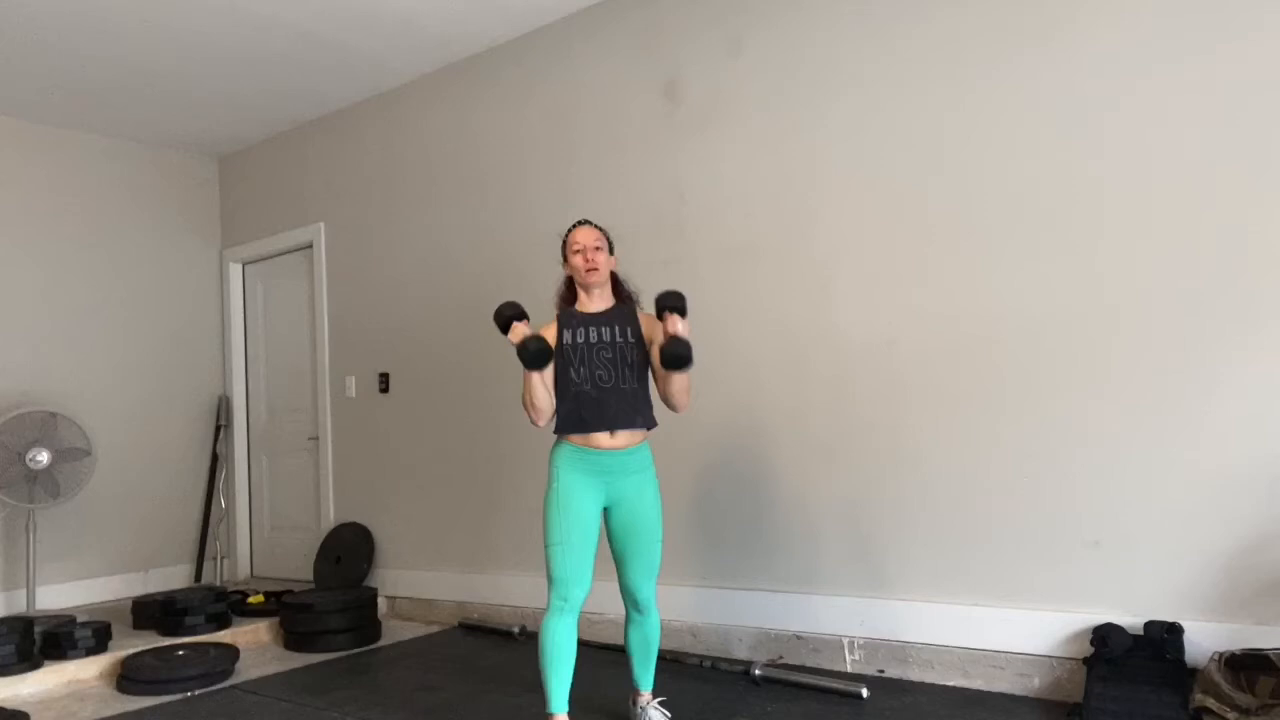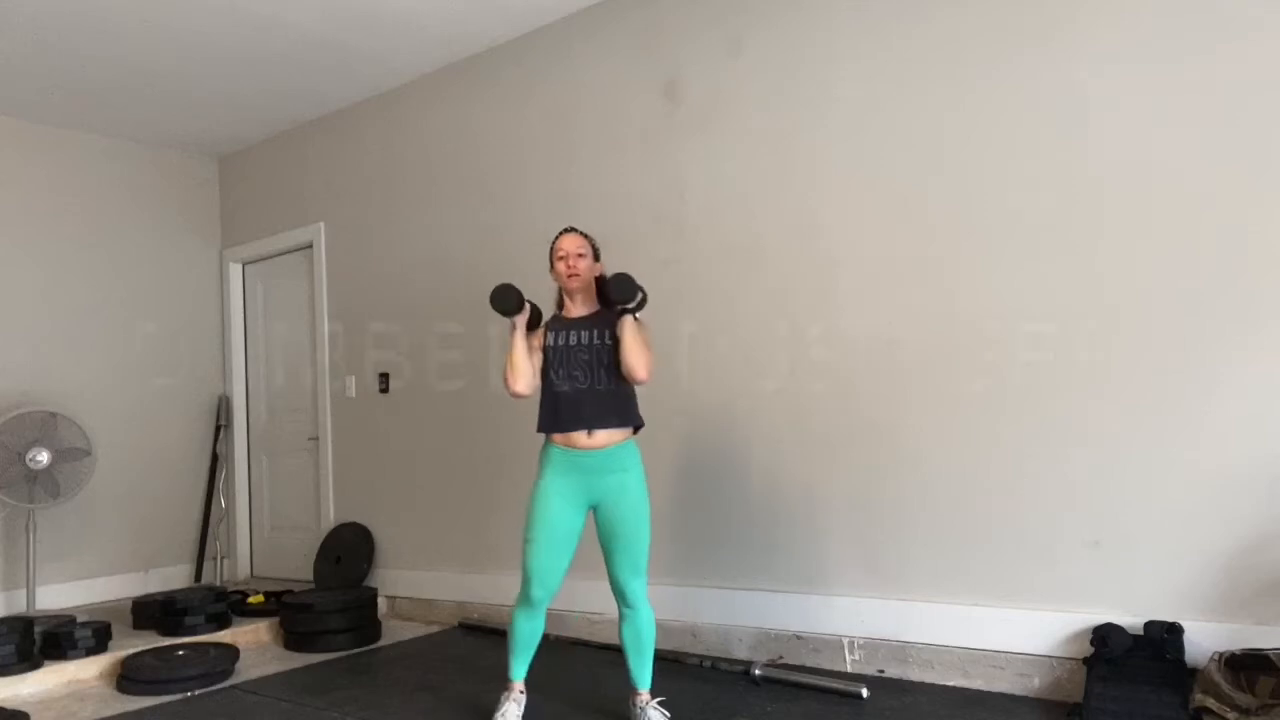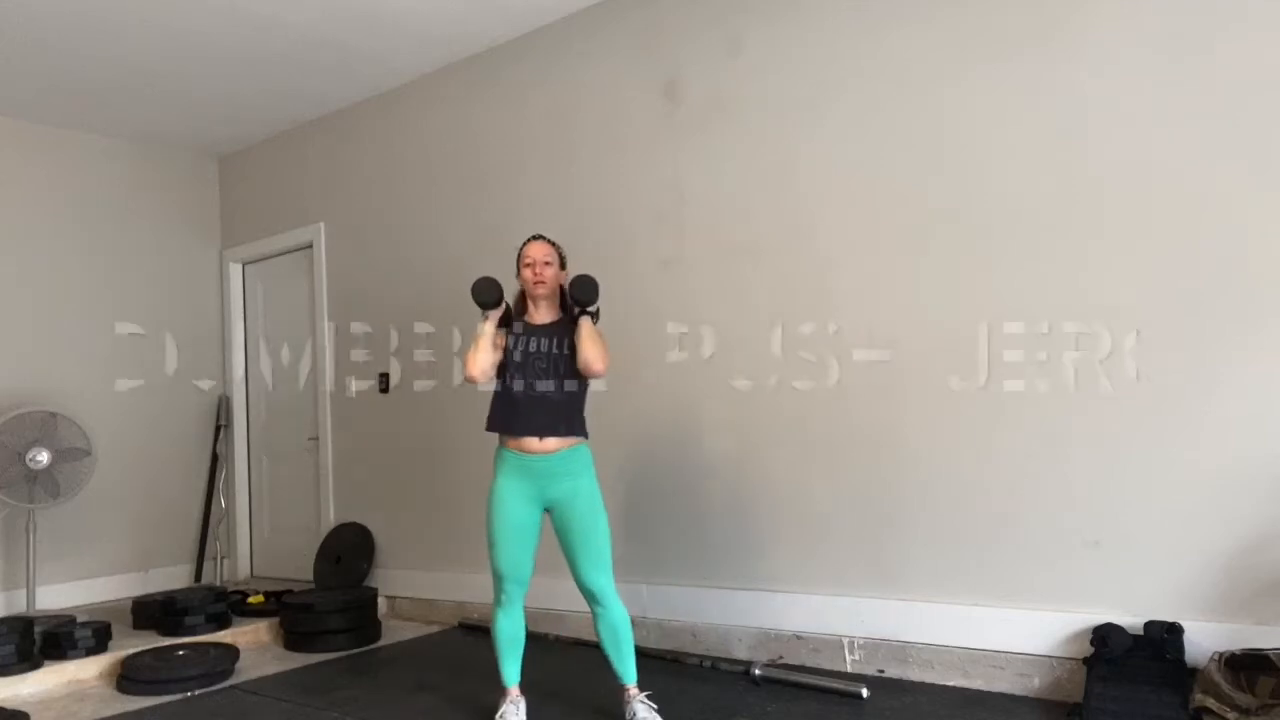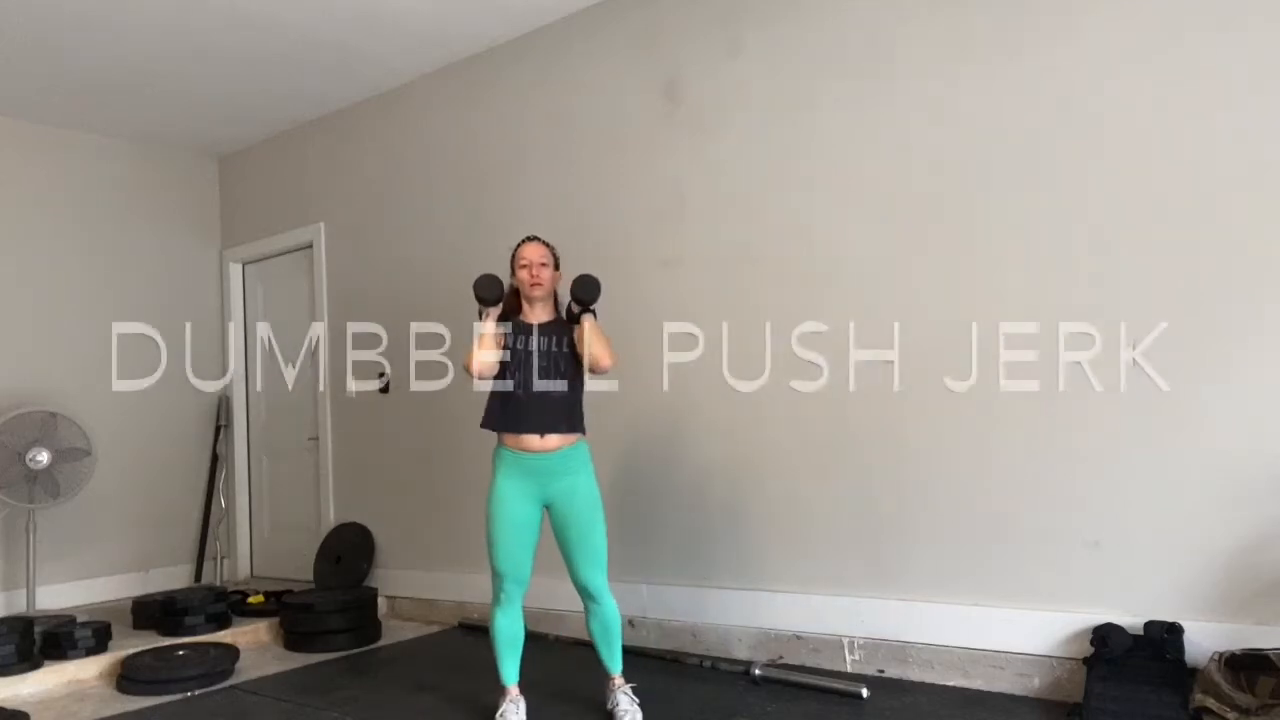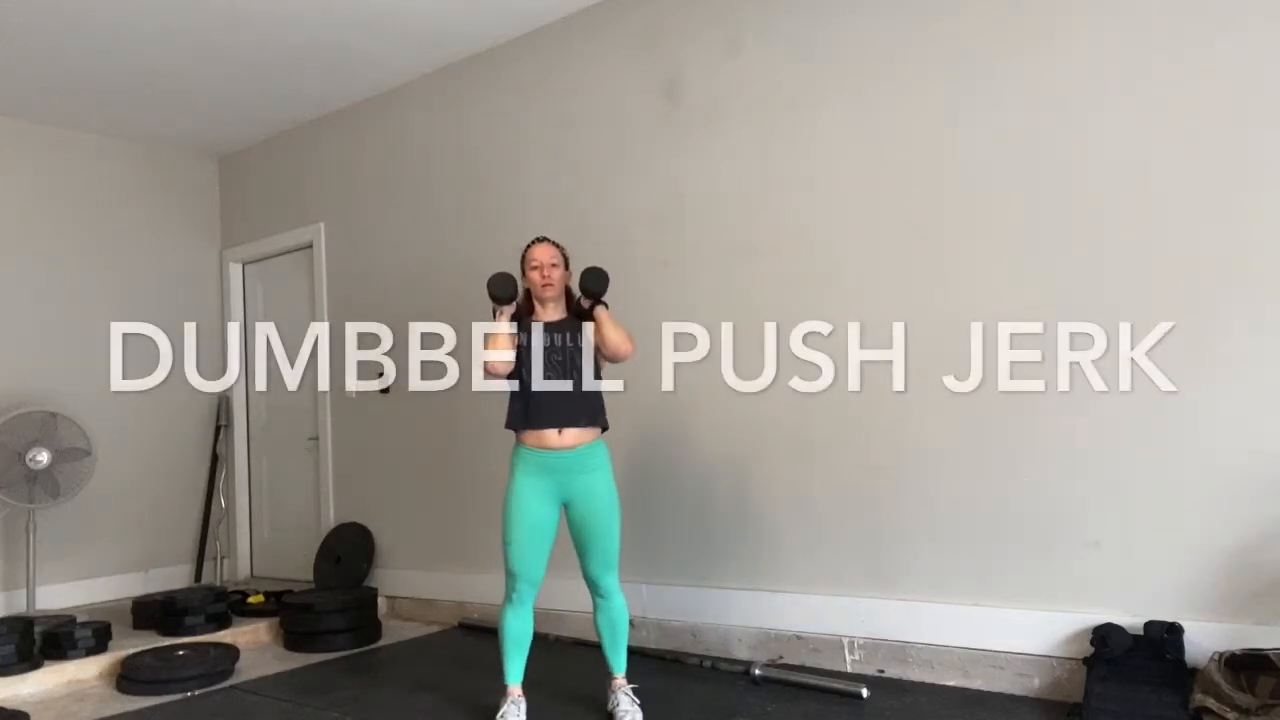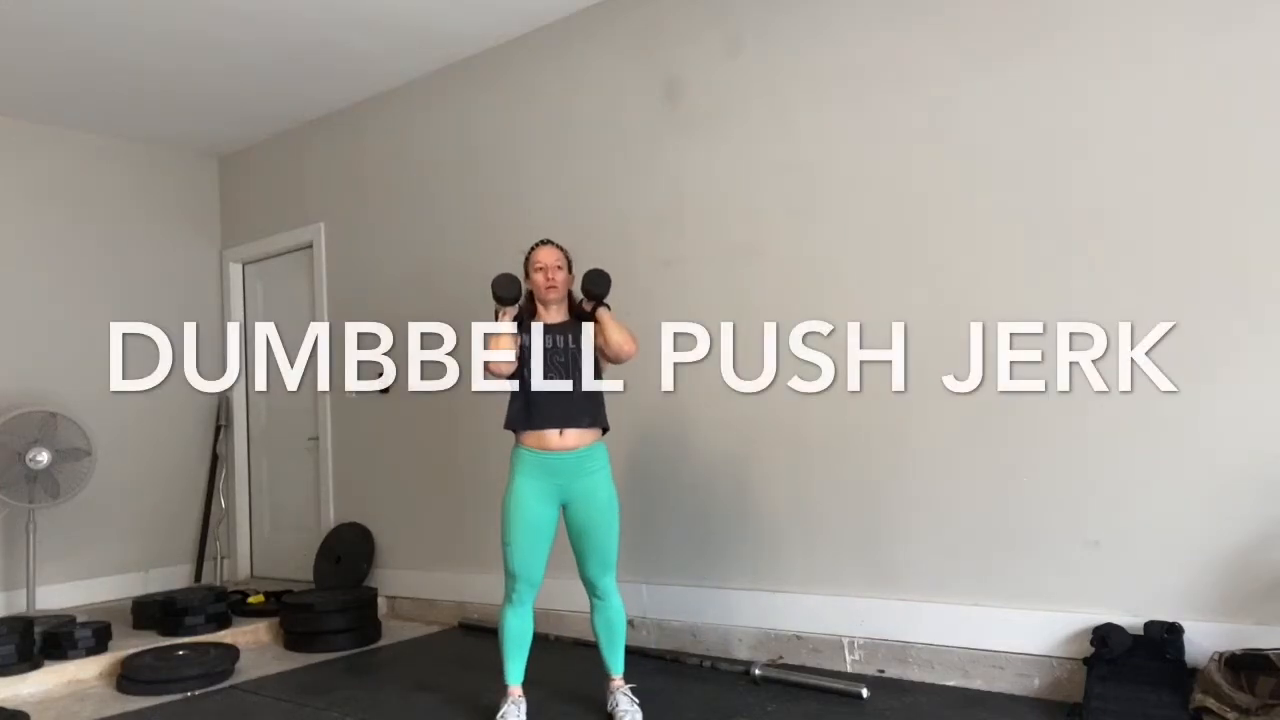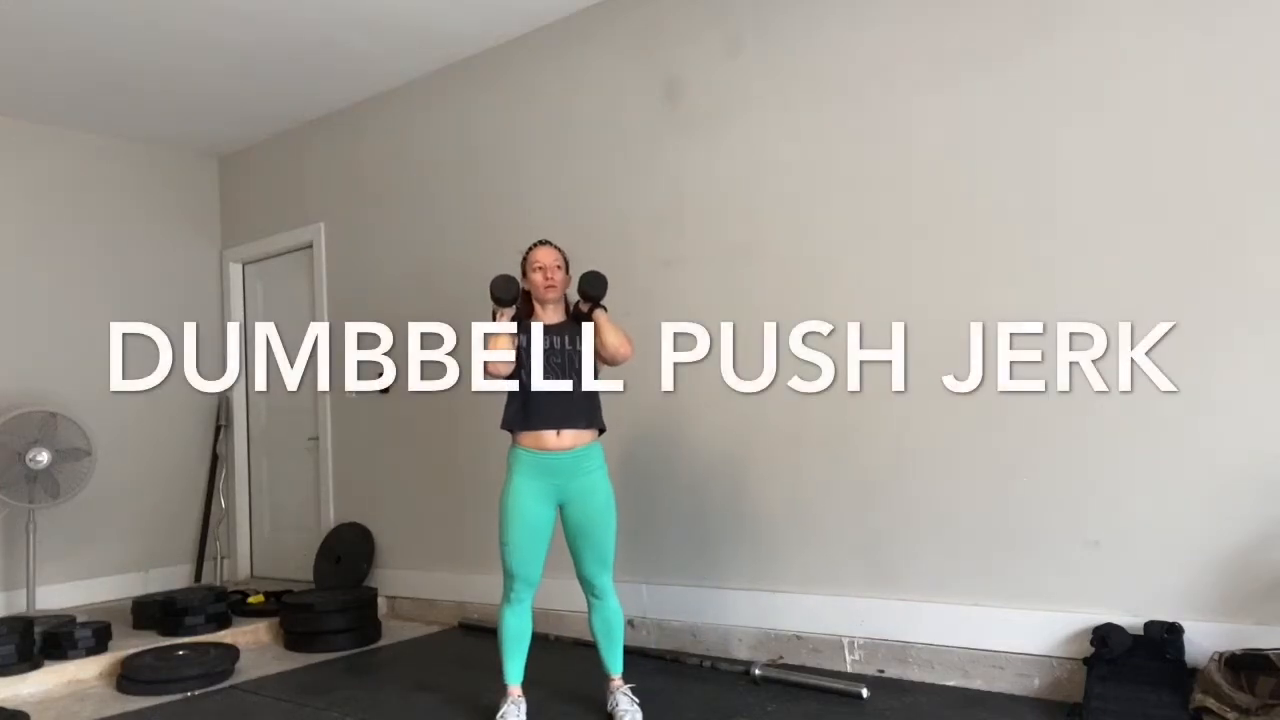
dt=0.3s
person 1, frame 1
left shoulder: (642, 320)
right shoulder: (556, 330)
left elbow: (677, 400)
right elbow: (540, 415)
right wrist: (529, 363)
left hip: (634, 468)
right hip: (576, 467)
left knee: (642, 596)
right knee: (566, 595)
person 1, frame 2
left shoulder: (618, 322)
right shoulder: (545, 333)
left elbow: (640, 372)
right elbow: (519, 386)
left wrist: (626, 314)
right wrist: (517, 327)
left hip: (619, 466)
right hip: (561, 467)
left knee: (632, 592)
right knee: (536, 591)
person 1, frame 3
left shoulder: (578, 329)
right shoulder: (504, 333)
left elbow: (595, 366)
right elbow: (475, 372)
left wrist: (583, 315)
right wrist: (490, 319)
left hip: (570, 469)
right hip: (513, 471)
left knee: (599, 588)
right knee: (509, 589)
person 1, frame 4
left shoulder: (574, 329)
right shoulder: (503, 331)
left elbow: (602, 362)
right elbow: (480, 368)
left wrist: (584, 313)
right wrist: (489, 315)
left hip: (570, 467)
right hip: (513, 470)
left knee: (593, 584)
right knee: (508, 589)
person 1, frame 5
left shoulder: (587, 328)
right shoulder: (516, 330)
left elbow: (622, 350)
right elbow: (496, 366)
left wrist: (596, 307)
right wrist: (503, 314)
left hip: (590, 466)
right hip: (532, 469)
left knee: (604, 582)
right knee: (521, 587)
person 1, frame 6
left shoulder: (589, 329)
right shoulder: (518, 330)
left elbow: (625, 350)
right elbow: (498, 366)
left wrist: (599, 308)
right wrist: (506, 315)
left hip: (589, 467)
right hip: (532, 469)
left knee: (602, 583)
right knee: (520, 587)
person 1, frame 7
left shoulder: (585, 330)
right shoulder: (515, 331)
left elbow: (621, 352)
right elbow: (496, 367)
left wrist: (595, 309)
right wrist: (503, 316)
left hip: (585, 467)
right hip: (529, 469)
left knee: (599, 583)
right knee: (519, 587)
